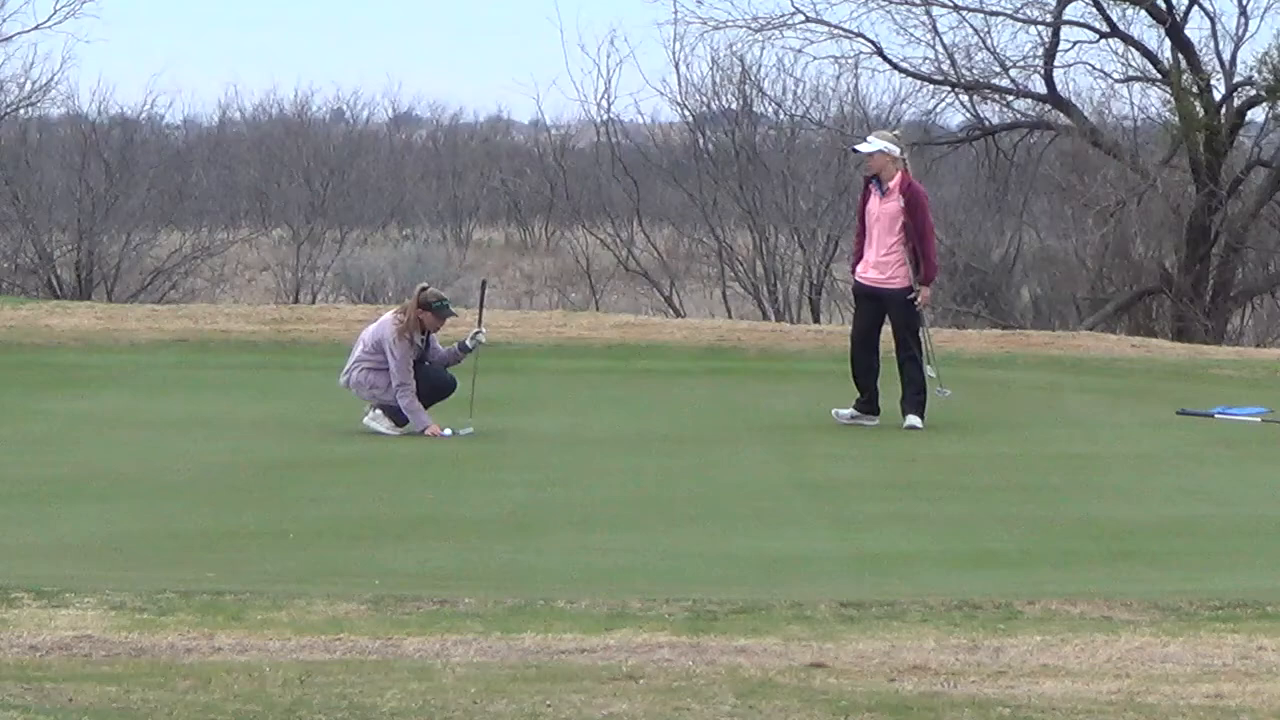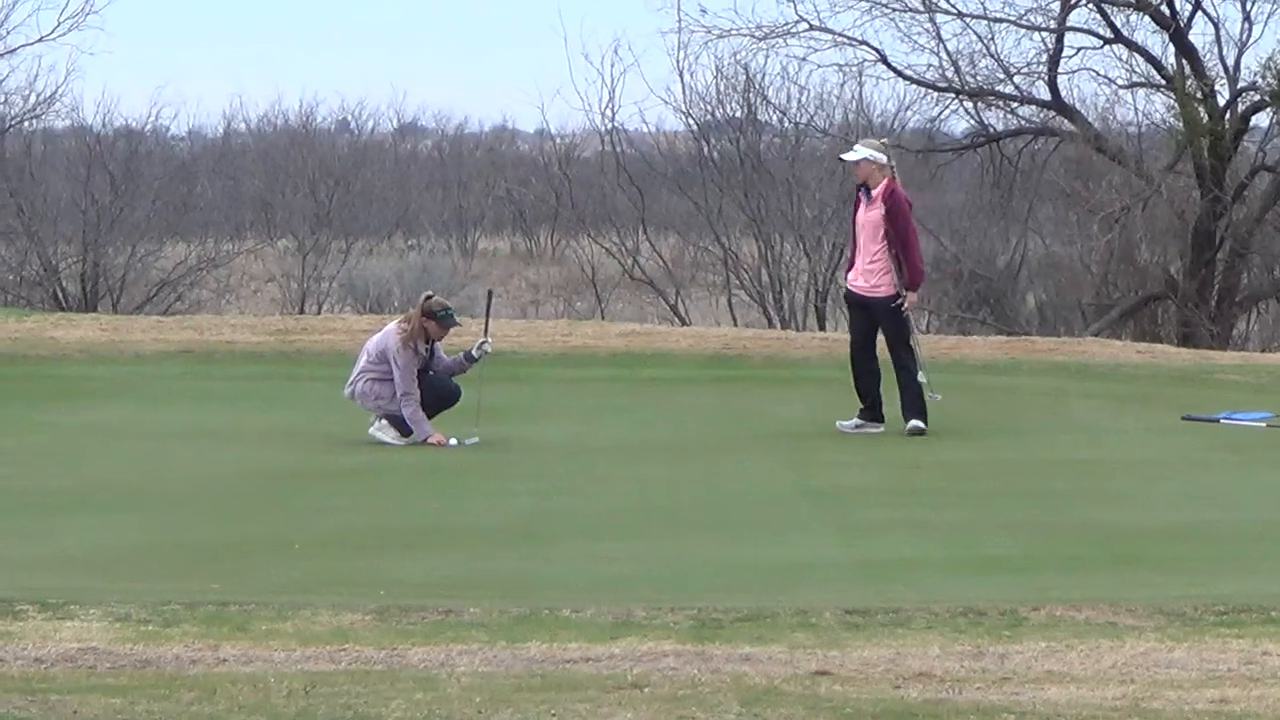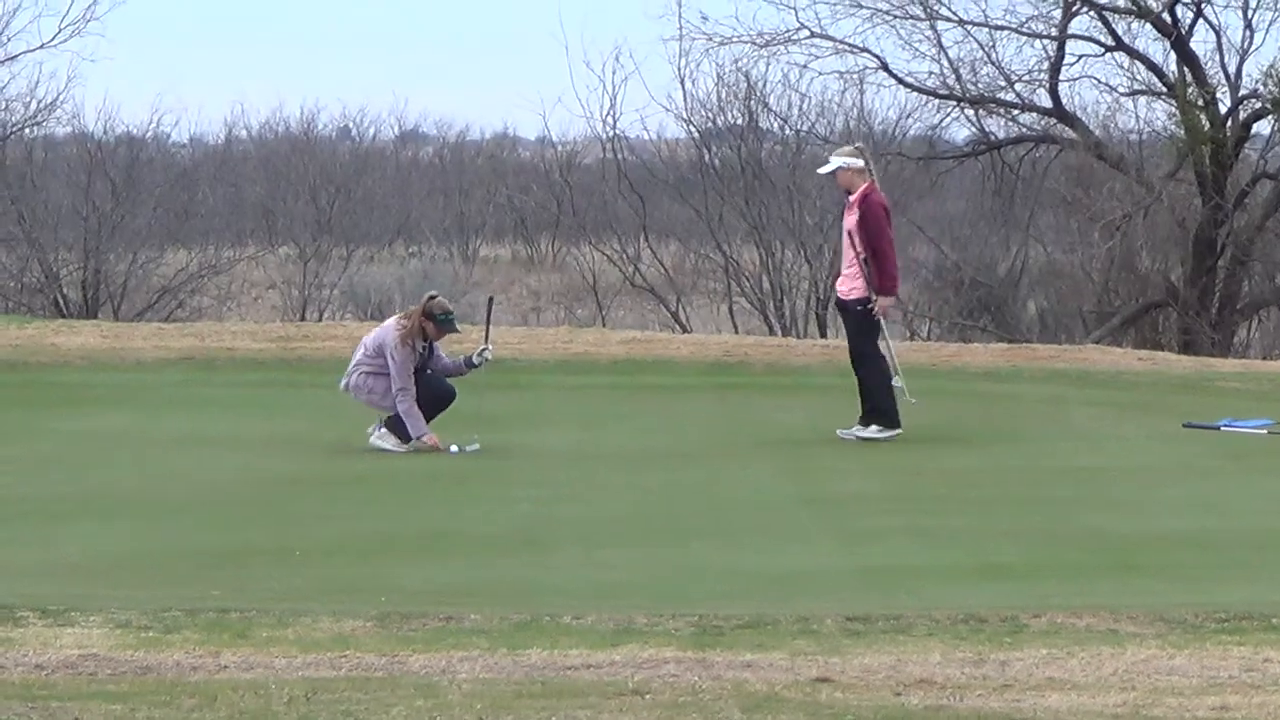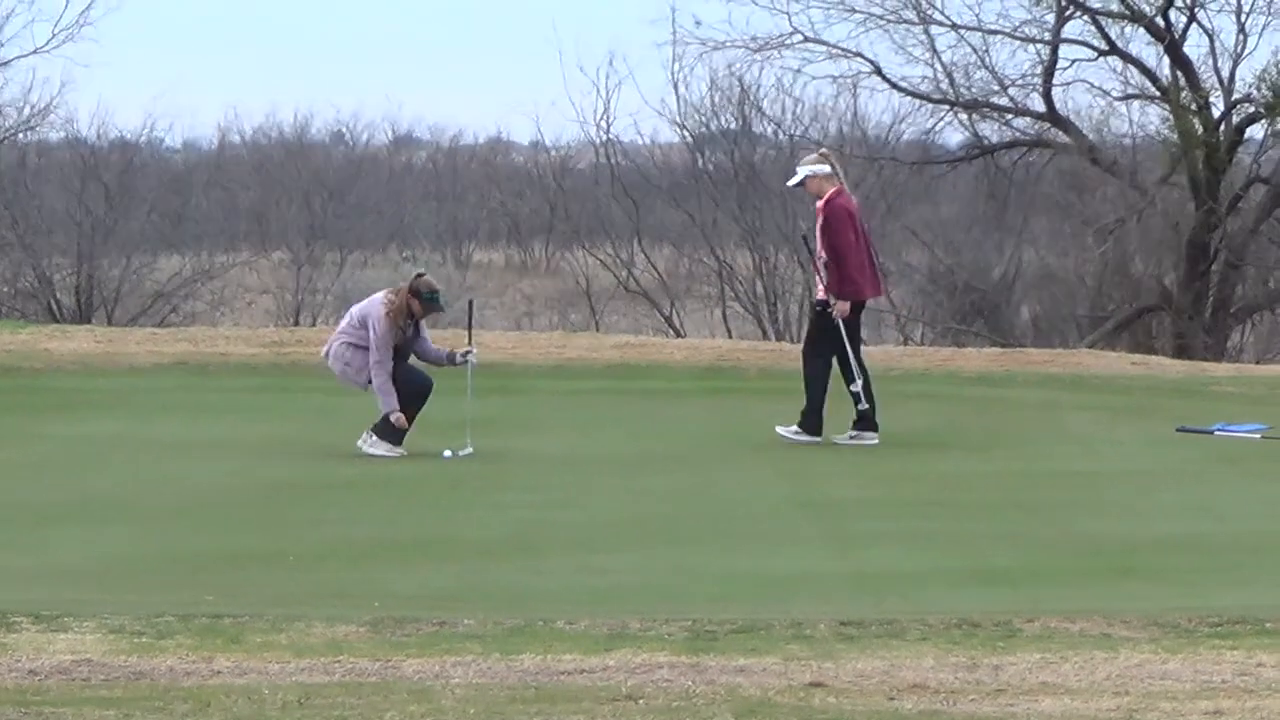
dt=0.2s
person 1, frame 1
left shoulder: (912, 191)
right shoulder: (869, 189)
left elbow: (925, 238)
left wrist: (925, 281)
right wrist: (855, 268)
left hip: (901, 283)
right hip: (868, 281)
left knee: (907, 346)
right knee: (861, 343)
left ankle: (913, 411)
right ankle: (867, 408)
person 1, frame 2
left shoulder: (895, 199)
right shoulder: (862, 196)
left elbow: (910, 244)
left wrist: (912, 286)
right wrist: (849, 275)
left hip: (889, 290)
right hip: (860, 289)
left knee: (901, 351)
right knee: (860, 351)
left ankle: (917, 415)
right ankle: (871, 415)
person 1, frame 3
left shoulder: (871, 202)
right shoulder: (854, 202)
left elbow: (883, 249)
left wrist: (883, 291)
right wrist: (840, 283)
left hip: (868, 292)
right hip: (850, 290)
left knee: (864, 353)
right knee: (861, 354)
left ankle: (887, 420)
right ankle: (873, 420)
person 1, frame 4
left shoulder: (835, 207)
right shoulder: (839, 204)
left elbow: (846, 254)
left wrist: (843, 295)
left hip: (839, 296)
right hip: (850, 294)
left knee: (816, 355)
right knee: (848, 358)
left ankle: (810, 427)
right ankle: (865, 427)
person 2, frame 1
right shoulder: (397, 332)
left elbow: (437, 357)
right elbow: (403, 387)
left wrist: (465, 346)
right wrist: (424, 424)
left knee: (445, 382)
right knee: (440, 382)
left ankle: (383, 407)
right ankle: (383, 415)
person 2, frame 2
right shoulder: (401, 342)
left elbow: (441, 366)
right elbow: (408, 396)
left wrist: (471, 356)
right wrist: (427, 433)
left hip: (391, 381)
right hip: (371, 389)
left knee: (450, 391)
right knee: (445, 391)
left ankle: (390, 418)
right ankle: (389, 425)
person 2, frame 3
right shoulder: (399, 338)
left elbow: (439, 364)
right elbow: (403, 393)
left wrist: (471, 361)
right wrist: (423, 433)
left hip: (390, 375)
right hip: (367, 382)
left knee: (445, 392)
right knee: (439, 392)
left ankle: (389, 427)
right ankle: (390, 434)
person 2, frame 4
left shoulder: (413, 309)
right shoulder: (384, 312)
left elbow: (422, 346)
right elbow: (379, 366)
left wrist: (452, 357)
right wrist: (392, 409)
left hip: (376, 351)
right hip: (349, 352)
left knee: (422, 384)
right knee: (414, 384)
left ankle: (377, 435)
right ankle: (381, 441)
